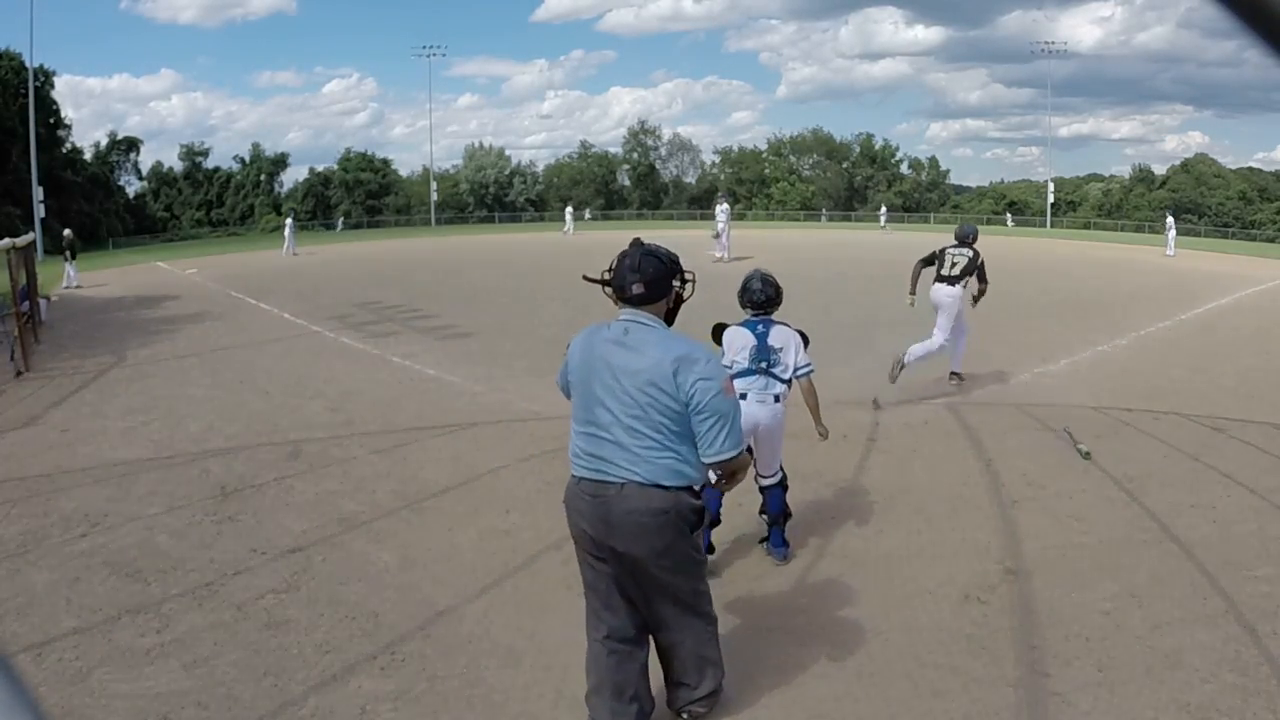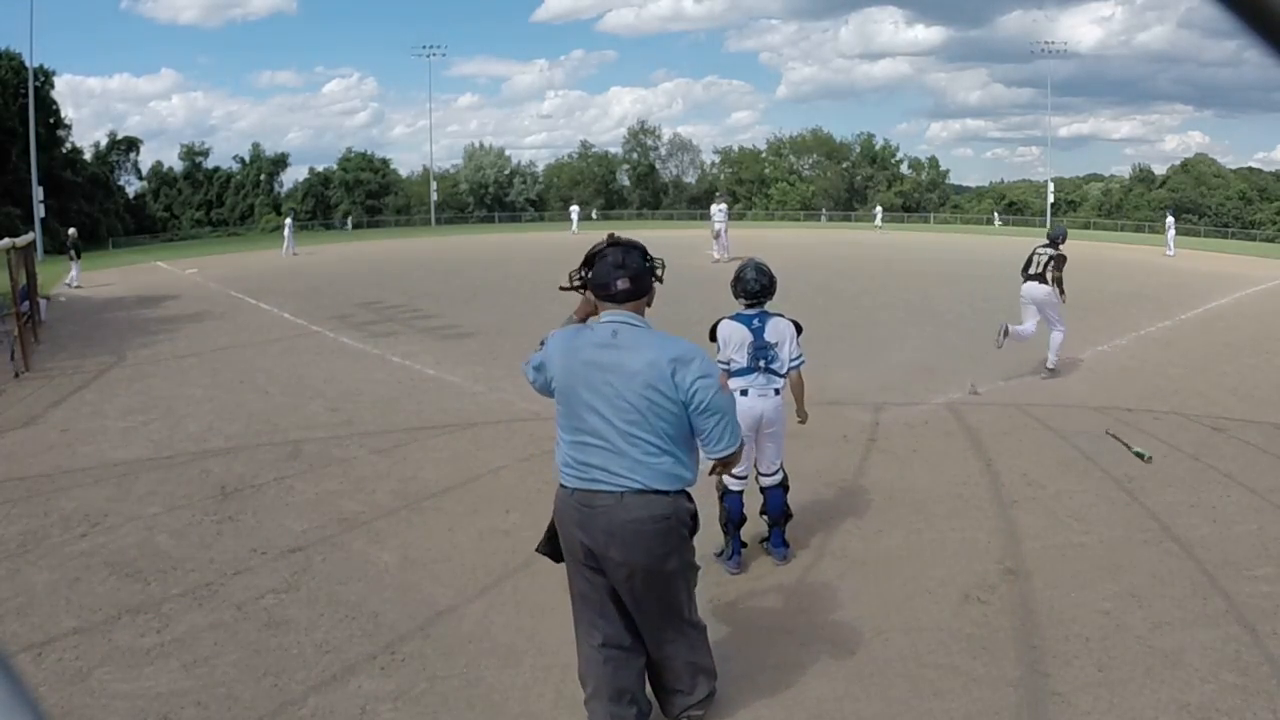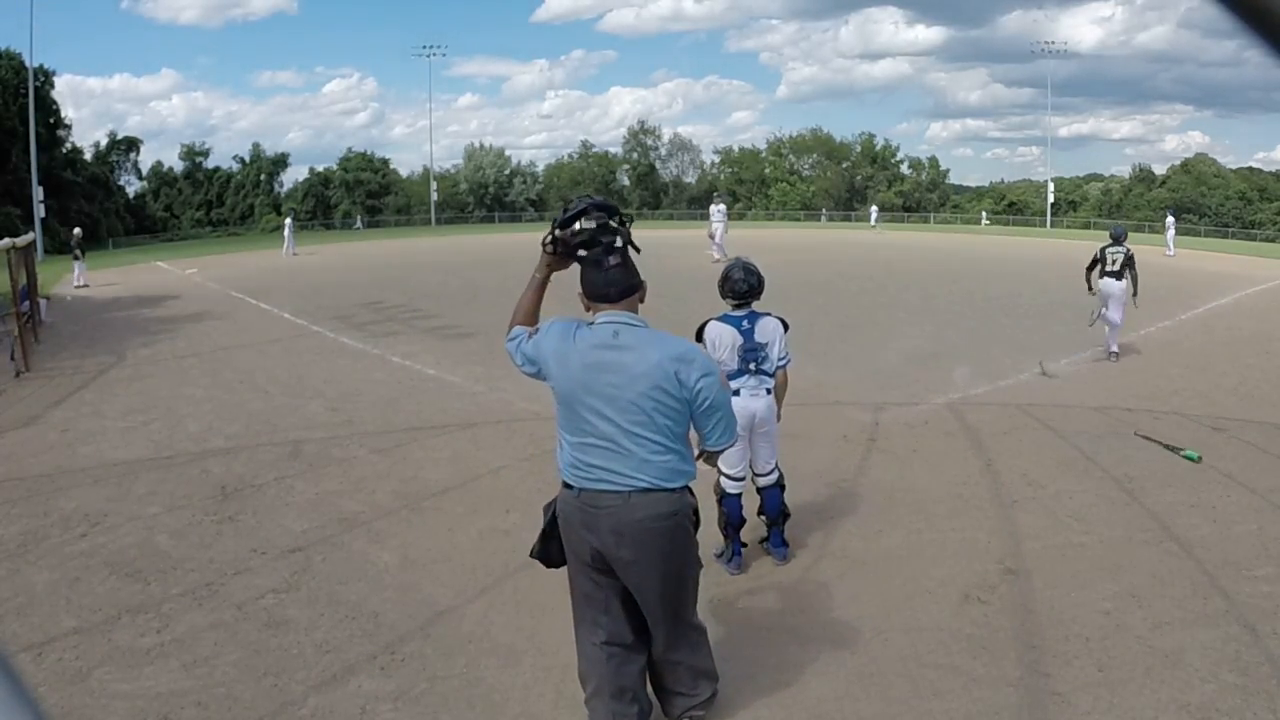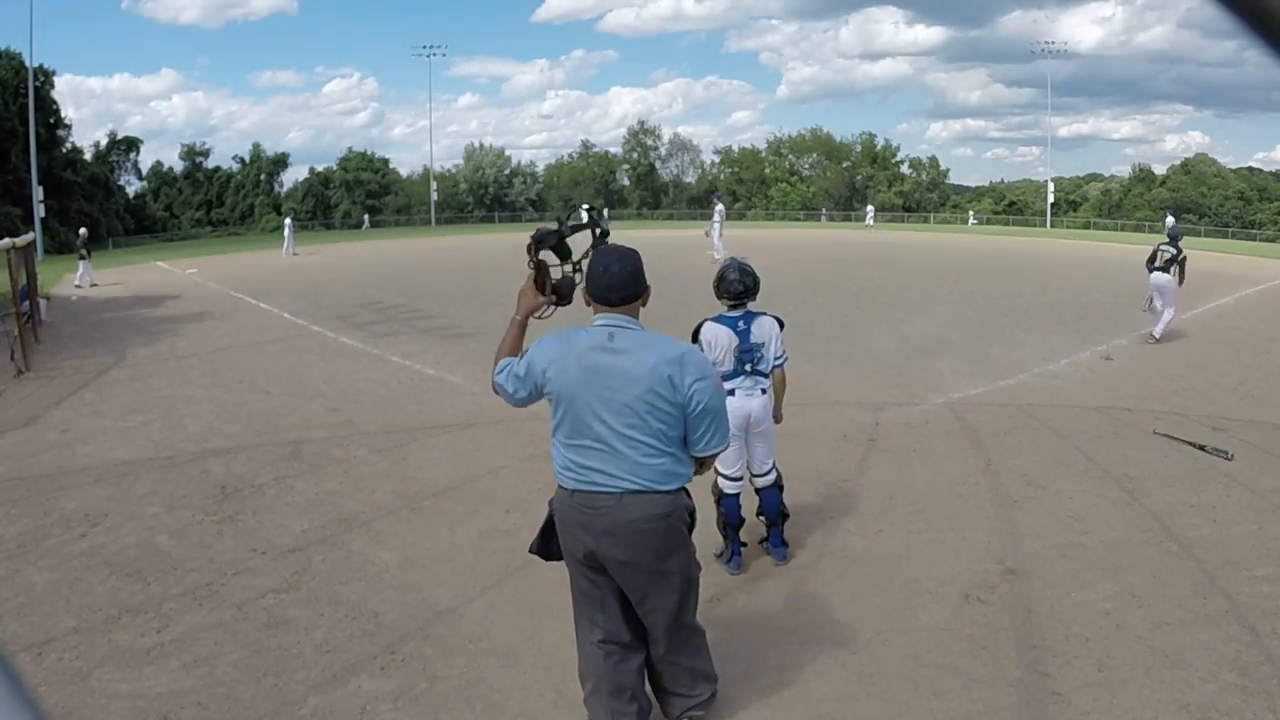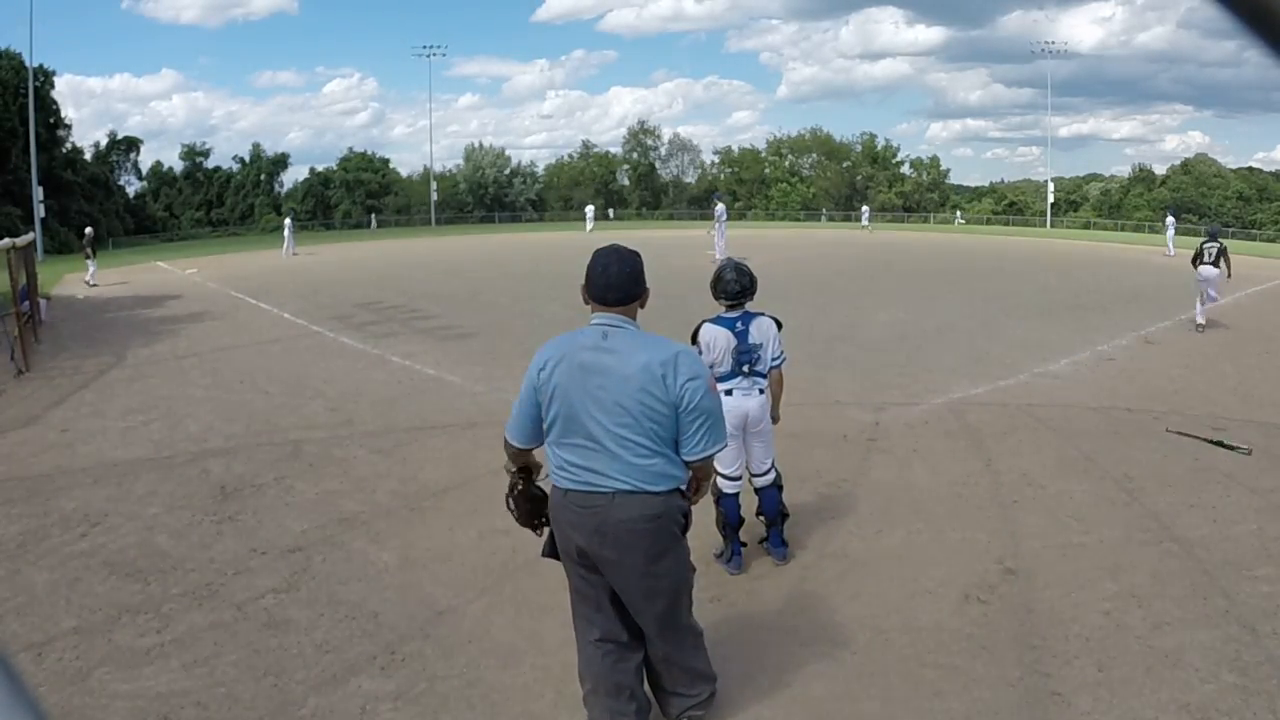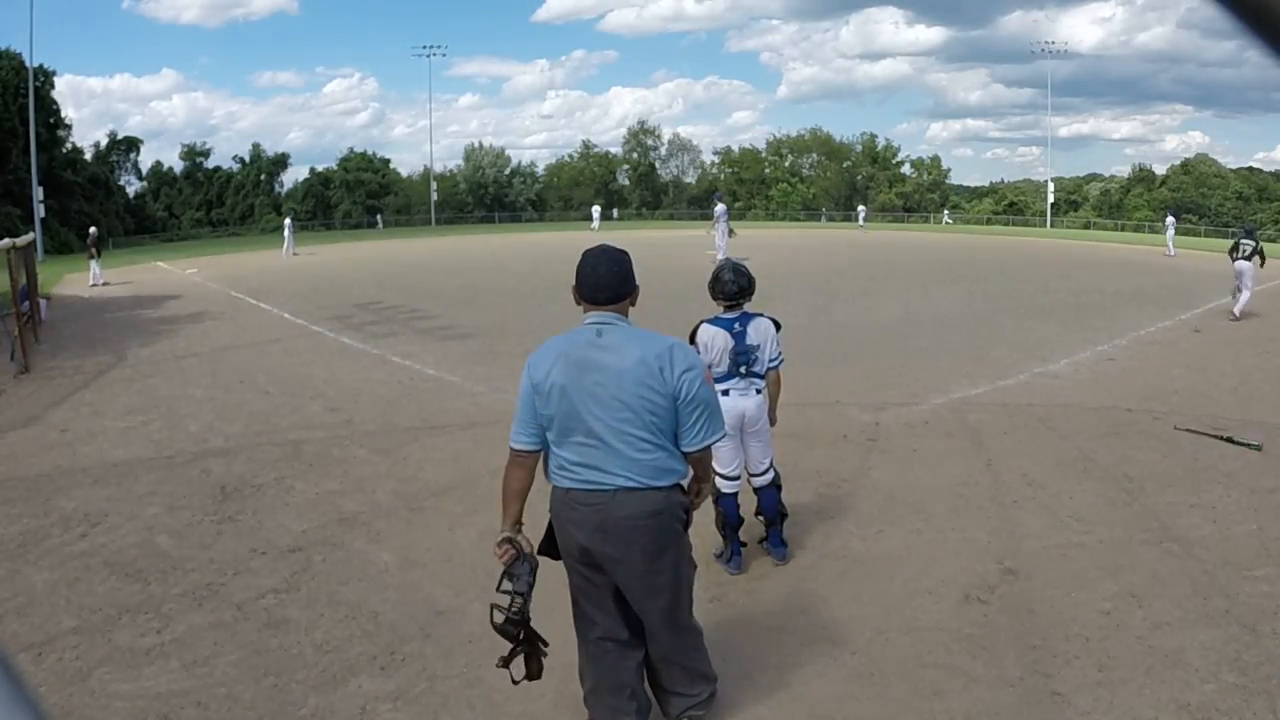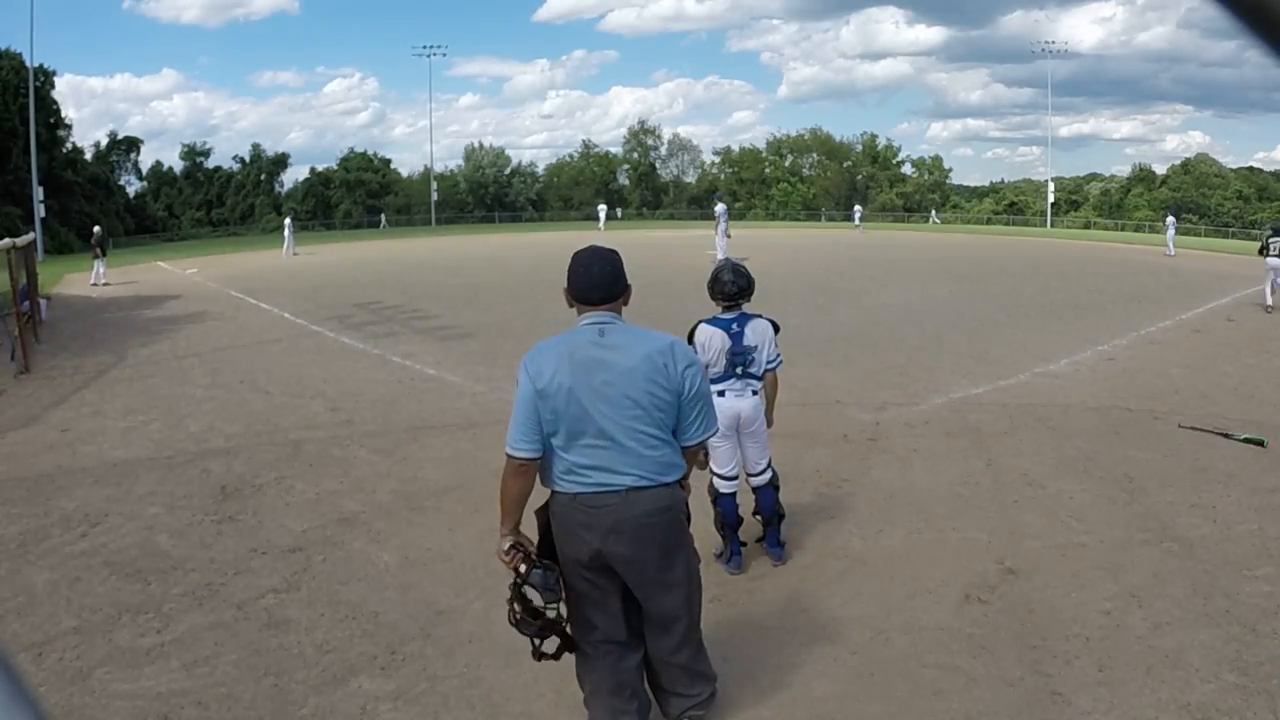
dt=0.3s
person 1, frame 1
left shoulder: (583, 345)
right shoulder: (692, 359)
right elbow: (725, 459)
right wrist: (740, 467)
left hip: (588, 502)
right hip: (657, 509)
left knee: (611, 626)
right knee: (682, 612)
person 1, frame 2
left shoulder: (560, 347)
right shoulder: (683, 358)
left elbow: (537, 375)
right elbow: (726, 452)
left wrist: (580, 314)
right wrist: (727, 460)
left hip: (578, 511)
right hip: (651, 514)
left knee: (602, 631)
right knee: (668, 618)
person 1, frame 3
left shoulder: (559, 344)
right shoulder: (685, 356)
left elbow: (516, 337)
right elbow: (718, 443)
left wrist: (542, 273)
right wrist: (706, 453)
left hip: (582, 511)
right hip: (657, 512)
left knee: (604, 629)
right knee: (671, 616)
person 1, frame 4
left shoulder: (554, 352)
right shoulder: (682, 359)
left elbow: (504, 380)
right elbow: (708, 451)
left wrist: (521, 313)
right wrist: (687, 464)
left hip: (578, 512)
right hip: (653, 514)
left knee: (602, 629)
right knee: (669, 616)
person 1, frame 5
left shoulder: (549, 357)
right shoulder: (677, 361)
left elbow: (517, 445)
right elbow: (699, 458)
left wrist: (520, 465)
right wrist: (699, 483)
left hip: (573, 511)
right hip: (646, 515)
left knee: (600, 626)
right knee: (665, 615)
person 1, frame 6
left shoulder: (544, 359)
right shoulder: (673, 355)
left elbow: (523, 453)
right elbow: (697, 448)
left wrist: (511, 525)
right wrist: (701, 482)
left hip: (574, 511)
right hip: (648, 511)
left knee: (600, 625)
right knee: (666, 612)
person 1, frame 7
left shoulder: (540, 361)
right shoulder: (672, 353)
left elbow: (522, 460)
right elbow: (692, 443)
left wrist: (509, 531)
left hip: (576, 514)
right hip: (653, 508)
left knee: (599, 627)
right knee: (670, 612)
person 2, frame 1
left shoulder: (733, 333)
right shoulder: (790, 335)
right elbow: (805, 382)
right wrist: (818, 420)
left hip: (738, 409)
right hip: (772, 411)
right knee: (771, 475)
left ankle: (702, 544)
right ankle: (777, 543)
person 2, frame 2
left shoulder: (727, 327)
right shoulder: (784, 326)
left elbow: (723, 376)
right elbow: (794, 375)
right wrist: (800, 407)
left hip: (738, 404)
right hip: (773, 403)
left knee: (733, 478)
right knee: (772, 474)
left ankle: (733, 551)
right ankle: (778, 543)
person 2, frame 3
left shoulder: (715, 329)
right shoulder: (773, 325)
right elbow: (781, 375)
right wrist: (777, 406)
left hip: (731, 405)
right hip: (764, 403)
left knee: (731, 480)
right knee: (768, 473)
left ankle: (733, 552)
right ankle: (777, 543)
person 2, frame 4
left shoulder: (710, 330)
right shoulder: (769, 324)
right elbow: (778, 373)
right wrist: (778, 407)
left hip: (726, 406)
right hip: (760, 403)
left knee: (729, 480)
right knee: (766, 474)
left ankle: (733, 552)
right ankle: (777, 543)
person 2, frame 5
left shoulder: (709, 330)
right shoulder: (766, 324)
right elbow: (775, 373)
right wrist: (775, 407)
left hip: (724, 405)
right hip: (758, 402)
left knee: (728, 480)
right knee: (765, 473)
left ankle: (733, 552)
right ankle: (777, 543)
person 2, frame 6
left shoulder: (706, 331)
right shoulder: (764, 326)
right elbow: (773, 374)
right wrist: (772, 409)
left hip: (722, 405)
right hip: (755, 403)
left knee: (726, 479)
right knee: (763, 473)
left ankle: (732, 551)
right ankle: (776, 543)
person 2, frame 7
left shoulder: (704, 331)
right shoulder: (762, 327)
right elbow: (770, 376)
right wrist: (769, 410)
left hip: (718, 406)
right hip: (752, 404)
left knee: (724, 479)
right knee: (761, 473)
left ankle: (732, 552)
right ankle: (774, 543)
